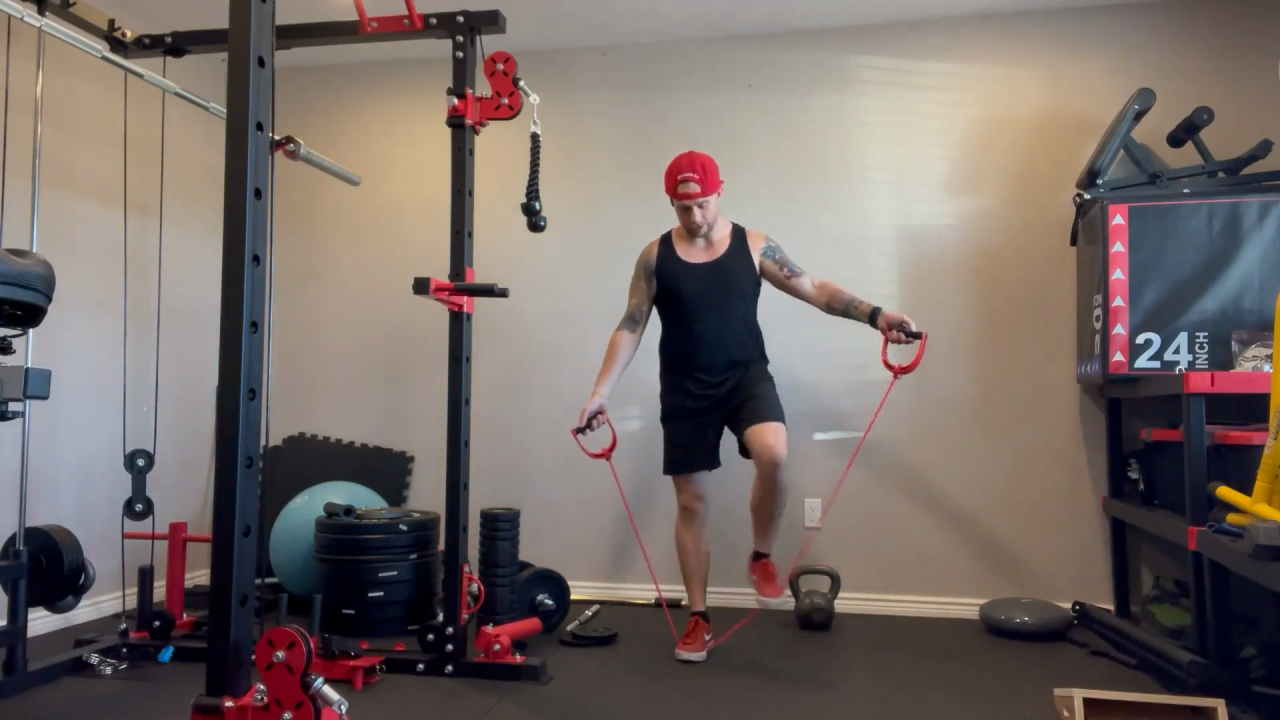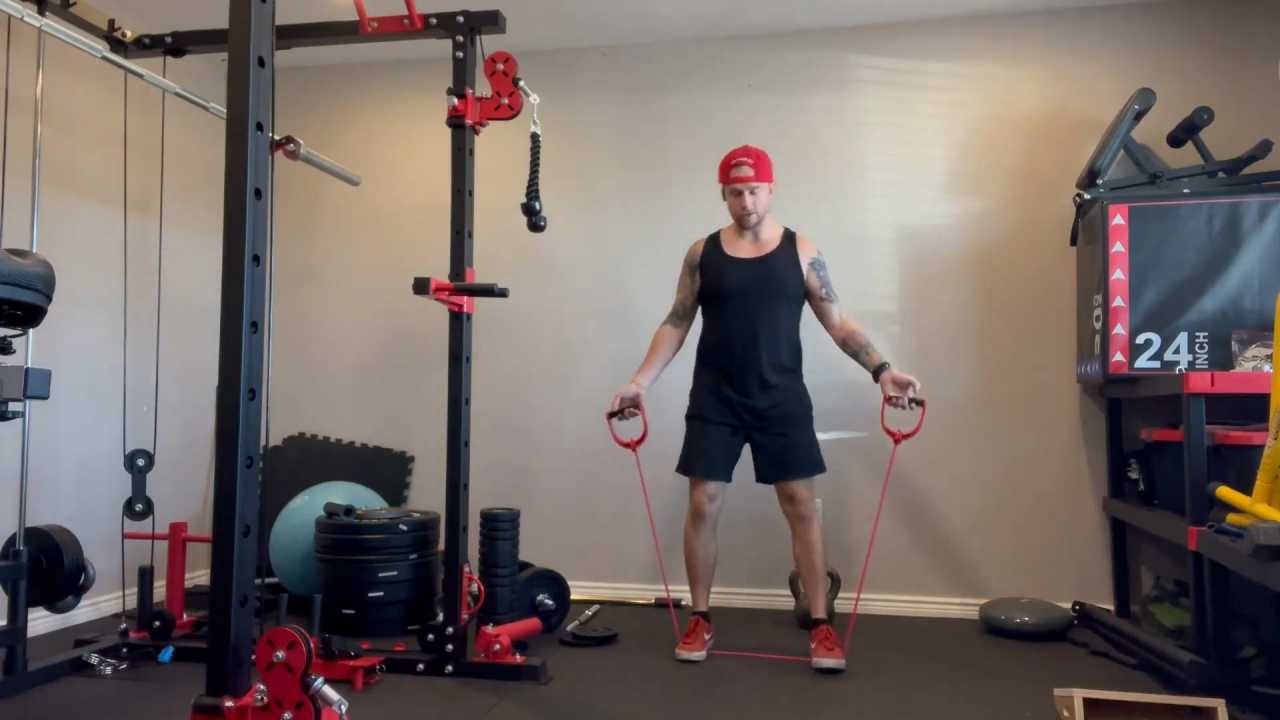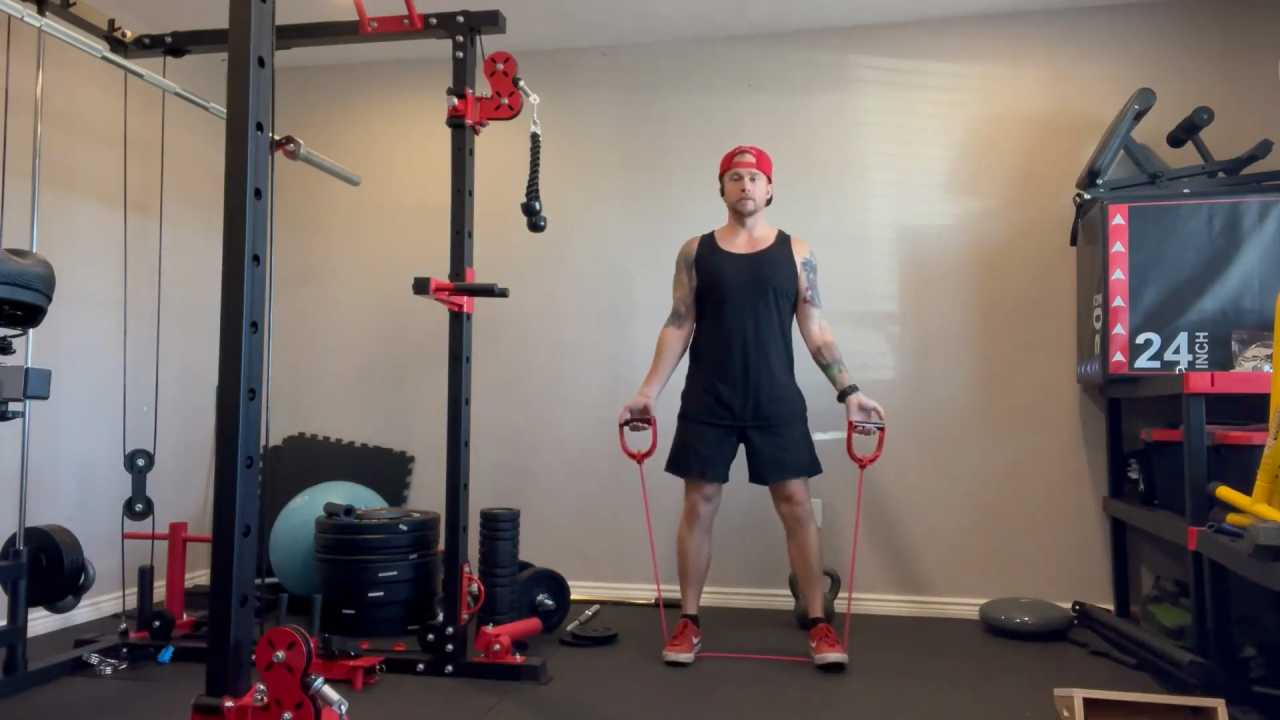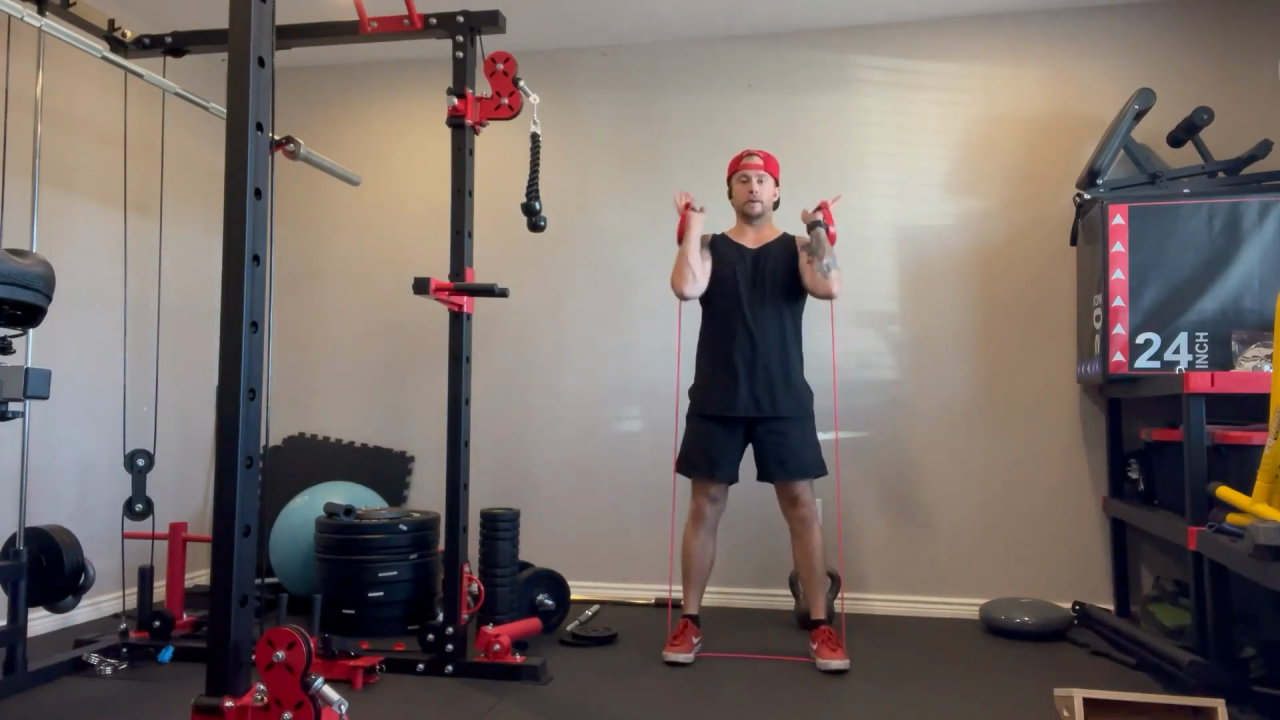
dt=0.5s
person 1, frame 1
left shoulder: (754, 245)
right shoulder: (655, 256)
left elbow: (812, 288)
right elbow: (630, 327)
left wrist: (875, 315)
right wrist: (600, 393)
left hip: (746, 377)
right hip: (685, 392)
left knee: (773, 454)
right knee: (691, 501)
left ankle: (762, 557)
right ankle: (698, 619)
person 1, frame 2
left shoulder: (802, 251)
right shoulder: (702, 253)
left elbow: (837, 320)
right elbow: (676, 323)
left wrist: (882, 369)
right wrist: (640, 382)
left hip: (782, 401)
right hip: (714, 401)
left knee: (801, 506)
right knee: (702, 506)
left ankle: (820, 625)
right ankle: (700, 619)
person 1, frame 3
left shoulder: (796, 253)
right shoulder: (696, 252)
left elbow: (815, 330)
right elbow: (678, 326)
left wrist: (848, 391)
right wrist: (648, 391)
left hip: (777, 403)
right hip: (707, 403)
left knee: (796, 507)
right knee: (698, 506)
left ankle: (819, 624)
right ankle: (689, 622)
person 1, frame 4
left shoulder: (797, 247)
right shoulder: (709, 246)
left elbow: (828, 288)
right elbow: (686, 288)
left wrist: (817, 228)
right wrist: (691, 229)
left hip: (784, 401)
right hip: (717, 399)
left knee: (801, 507)
right knee: (705, 507)
left ankle: (821, 627)
right ankle: (690, 621)
